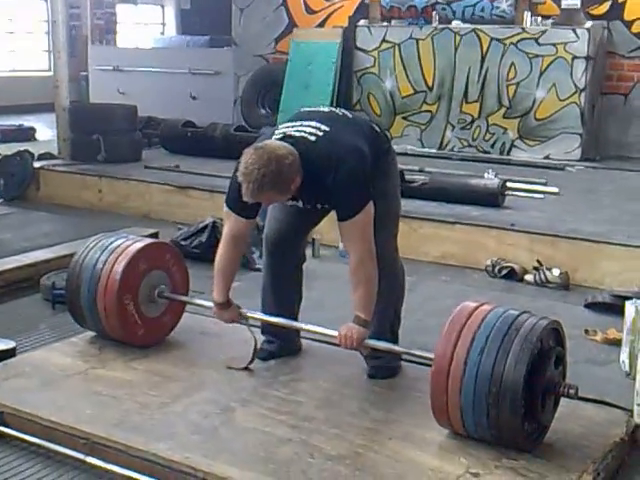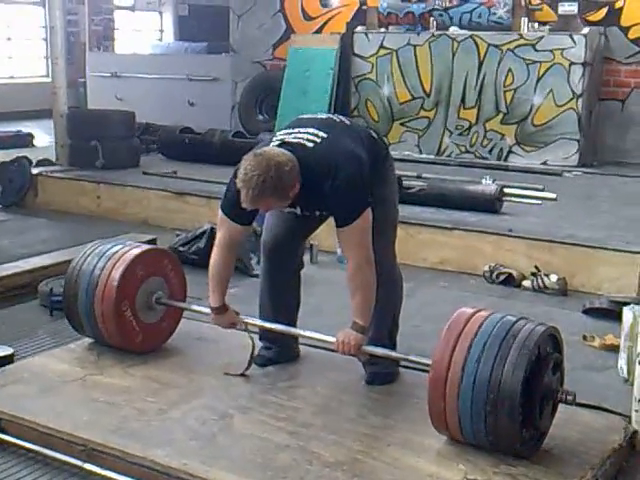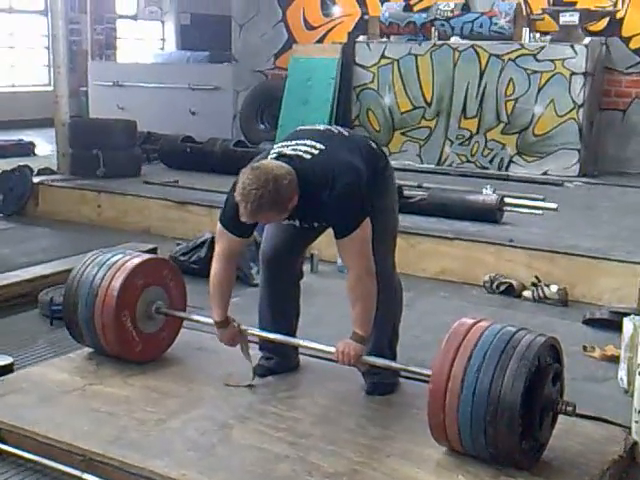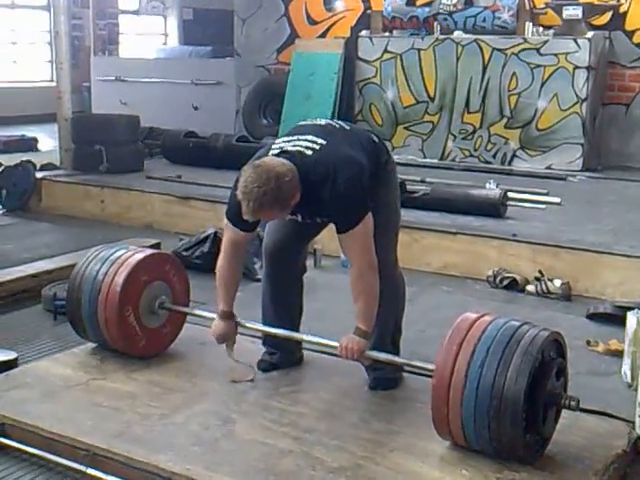
dt=0.3s
person 1, frame 1
left shoulder: (343, 174)
right shoulder: (251, 171)
left elbow: (360, 254)
right elbow: (233, 237)
left wrist: (360, 321)
right wrist: (221, 300)
left hip: (373, 161)
right hip: (306, 161)
left knee: (381, 253)
right knee: (277, 241)
left ankle: (382, 347)
right ankle: (280, 336)
person 1, frame 2
left shoulder: (342, 181)
right shoulder: (248, 179)
left elbow: (359, 260)
right elbow: (225, 242)
left wrist: (359, 327)
right wrist: (217, 306)
left hip: (371, 168)
right hip: (305, 165)
left knee: (379, 259)
right knee: (275, 247)
left ankle: (380, 353)
right ankle: (278, 342)
person 1, frame 3
left shoulder: (339, 192)
right shoulder: (247, 192)
left elbow: (360, 270)
right elbow: (224, 255)
left wrist: (358, 337)
right wrist: (221, 320)
left hip: (371, 178)
left knee: (379, 268)
right knee: (274, 257)
right ankle: (278, 352)
person 1, frame 4
left shoulder: (340, 188)
right shoulder: (252, 186)
left elbow: (363, 264)
right elbow: (232, 248)
left wrist: (362, 332)
right wrist: (225, 312)
left hip: (373, 172)
right hip: (306, 169)
left knee: (381, 262)
right knee: (277, 252)
right ankle: (282, 347)
